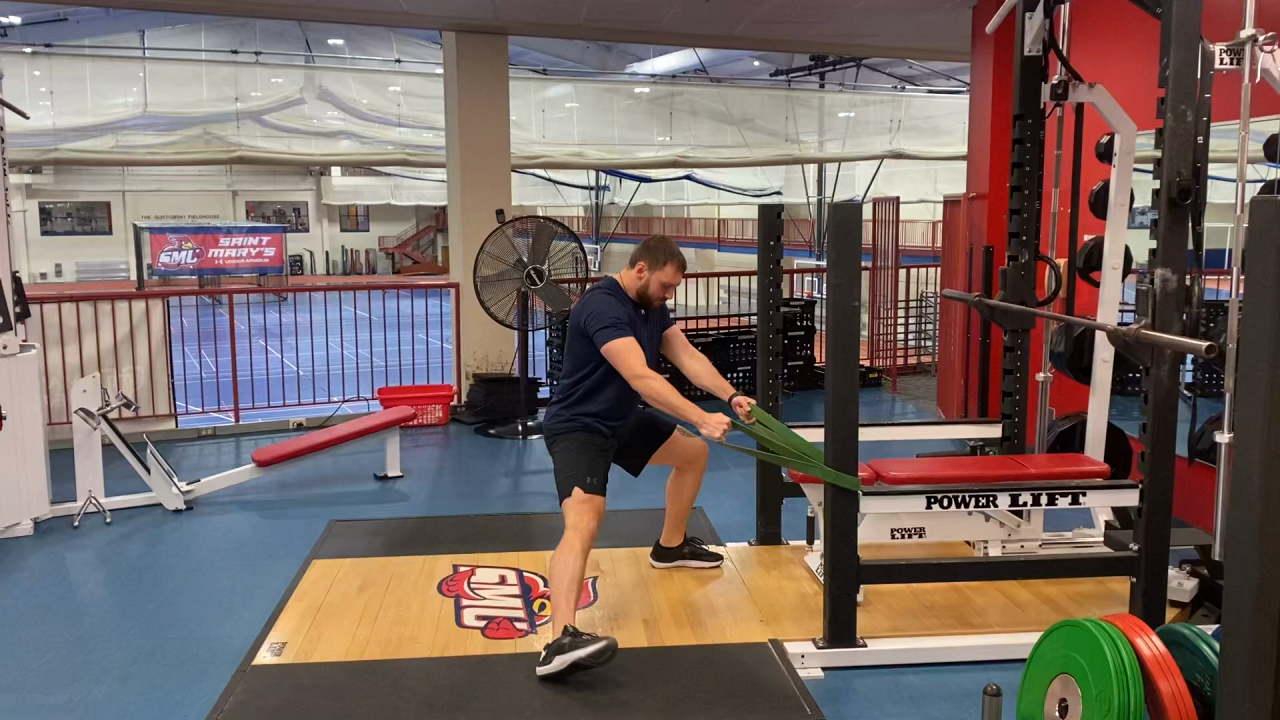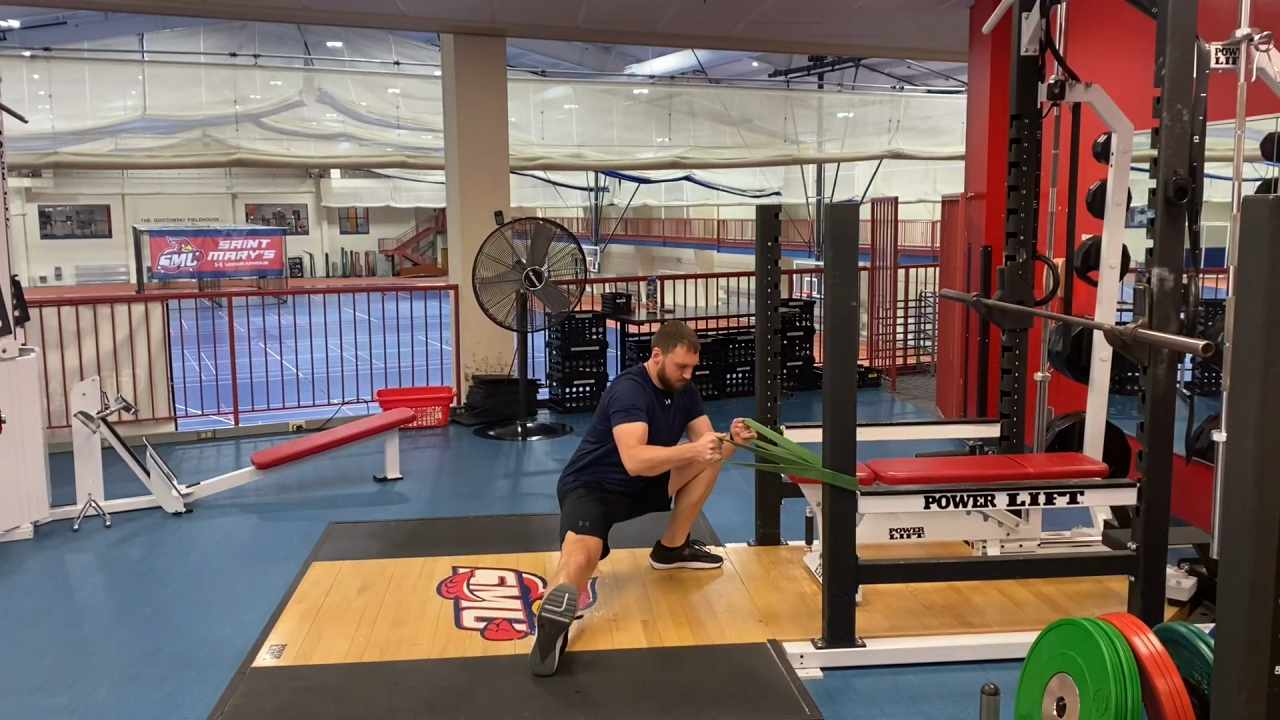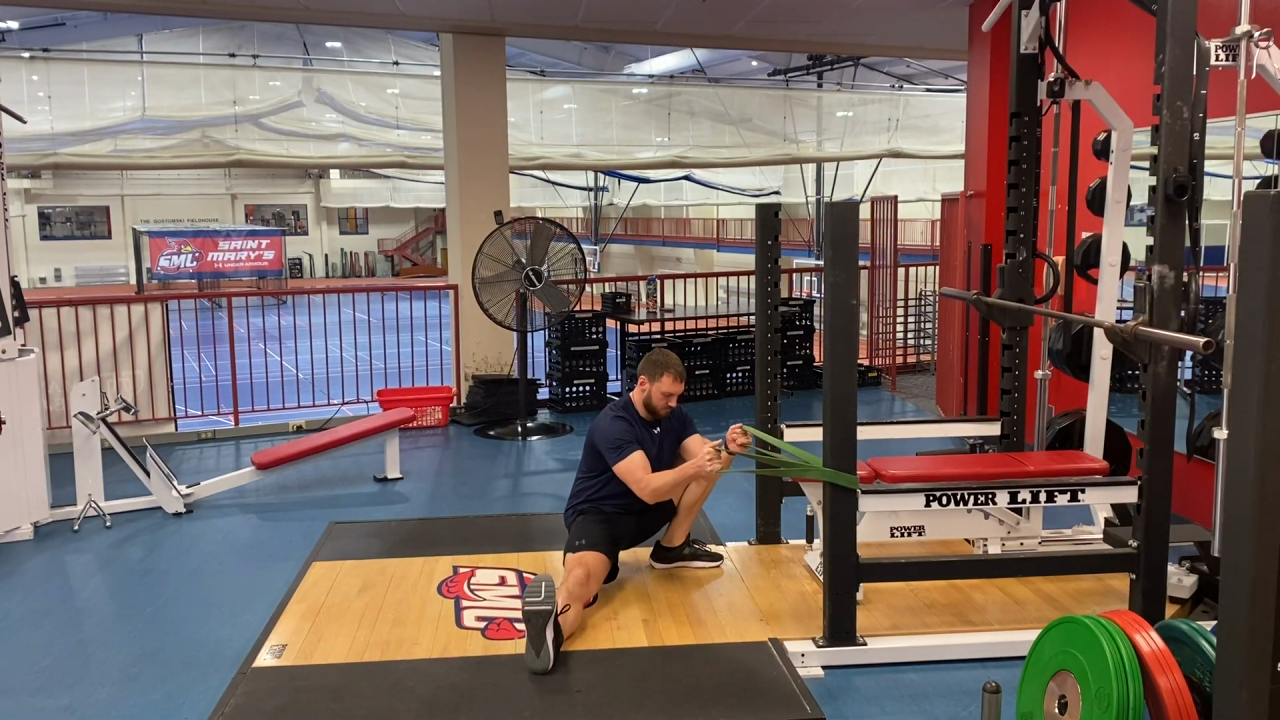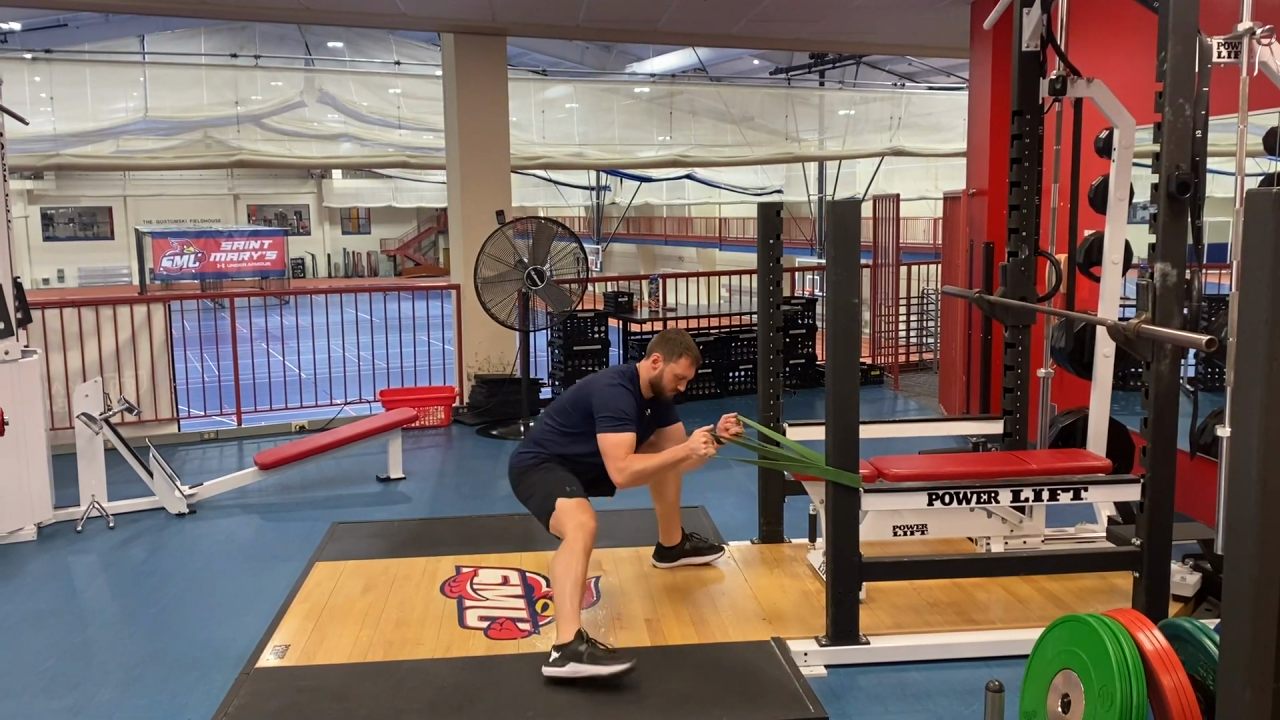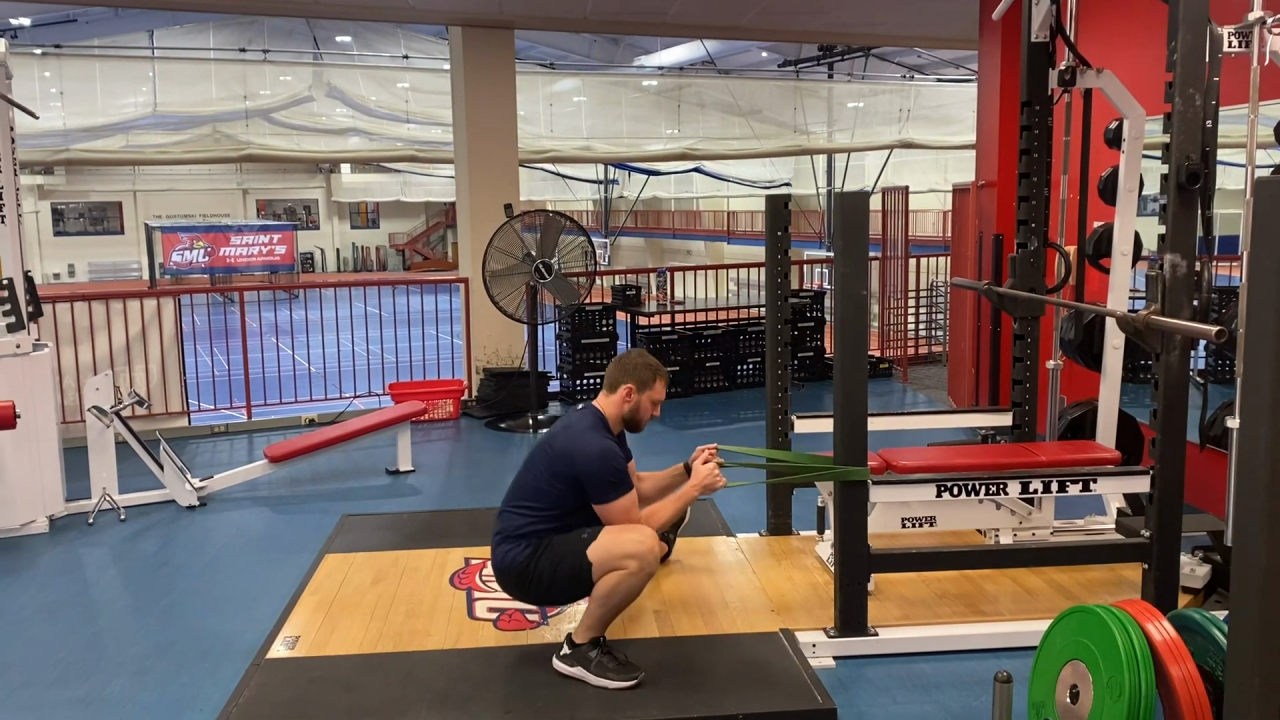
dt=1s
person 1, frame 1
left shoulder: (651, 304)
right shoulder: (602, 305)
left elbow: (687, 356)
right elbow: (641, 378)
left wrist: (730, 395)
right wrist: (701, 420)
left hip: (622, 418)
right hip: (578, 426)
left knee: (694, 453)
right knee: (583, 524)
left ankle: (671, 545)
right ankle: (563, 637)
person 1, frame 2
left shoulder: (685, 392)
right shoulder: (629, 390)
left elbow: (708, 448)
right elbow: (634, 460)
left wrist: (731, 440)
right wrist: (691, 449)
left hip: (640, 486)
right hip: (591, 488)
left knee: (709, 464)
right knee: (578, 561)
left ankle: (672, 547)
right ankle: (553, 630)
person 1, frame 3
left shoulder: (674, 415)
right shoulder: (613, 424)
left elbow: (702, 461)
right elbow: (647, 488)
left wrist: (728, 450)
right wrist: (695, 467)
left hip: (644, 511)
right hip: (599, 514)
left knee: (707, 468)
right knee: (581, 577)
left ankle: (673, 548)
person 1, frame 4
left shoulder: (657, 393)
right shoulder: (614, 390)
left elbow: (678, 453)
right elbow: (622, 472)
left wrist: (714, 439)
right wrist: (687, 450)
left hip: (584, 464)
right hip: (537, 465)
left knee: (664, 456)
right knee: (582, 525)
left ankle: (672, 546)
right ankle: (567, 647)
person 1, frame 5
left shoulder: (596, 424)
right shoulder: (593, 448)
left elbow: (633, 488)
right elbow: (634, 524)
left wrist: (686, 470)
right wrist: (694, 489)
left hip: (540, 541)
right hip: (524, 564)
right knee: (642, 548)
left ankle: (663, 546)
right ankle: (581, 648)
